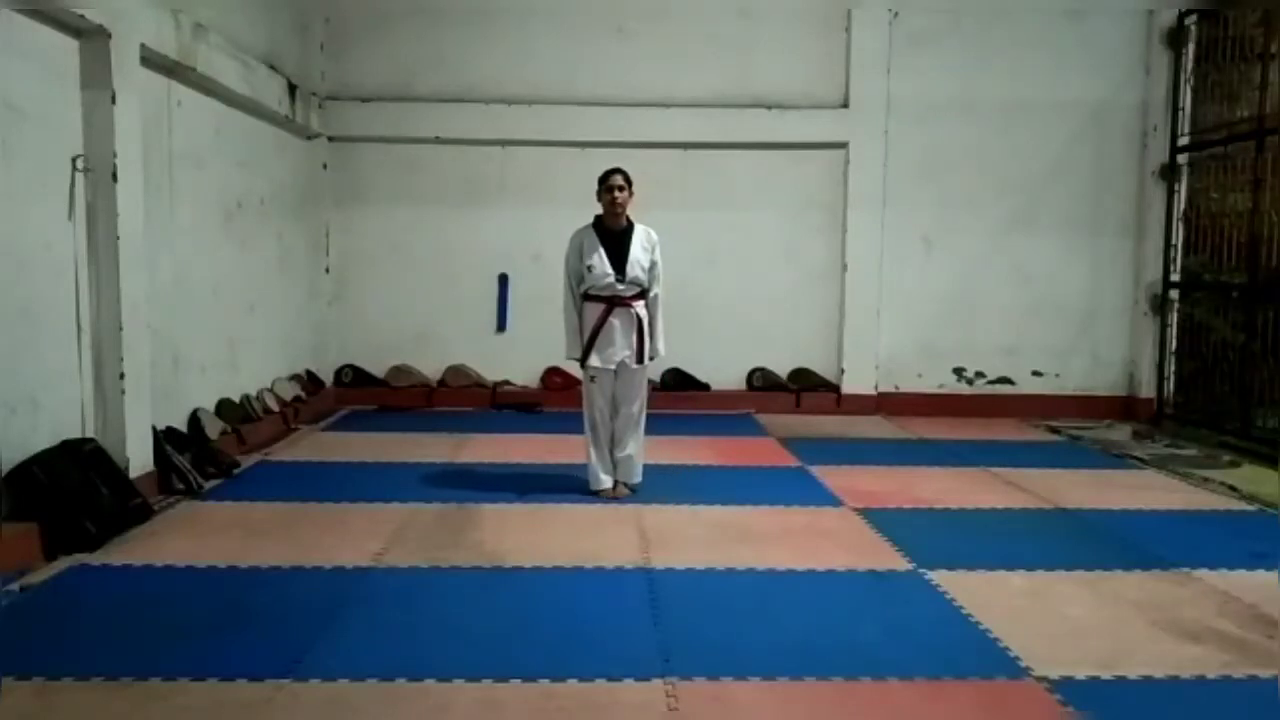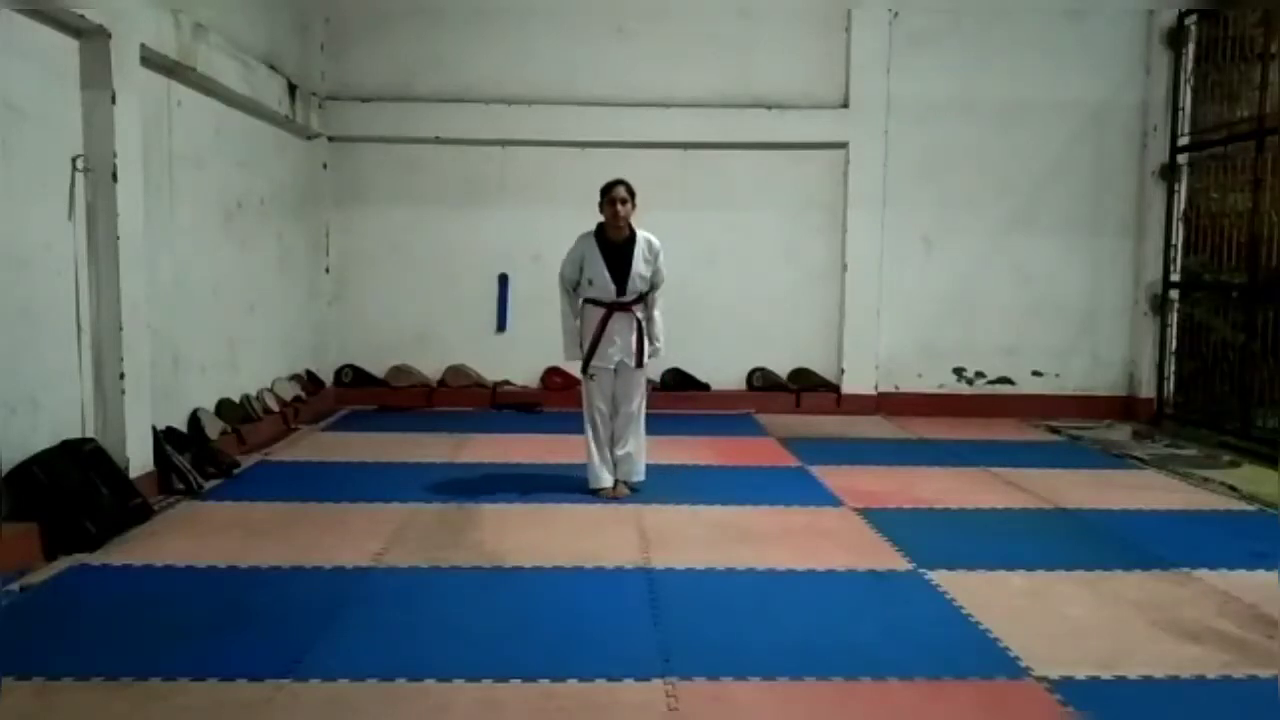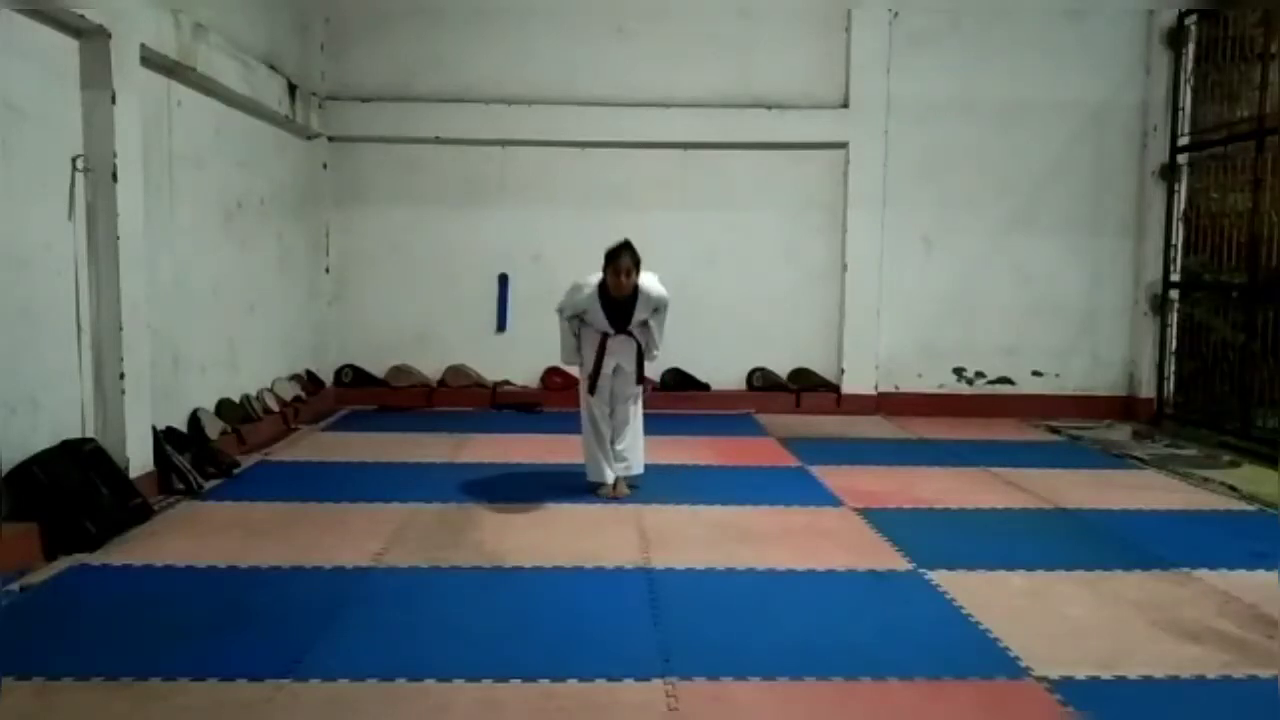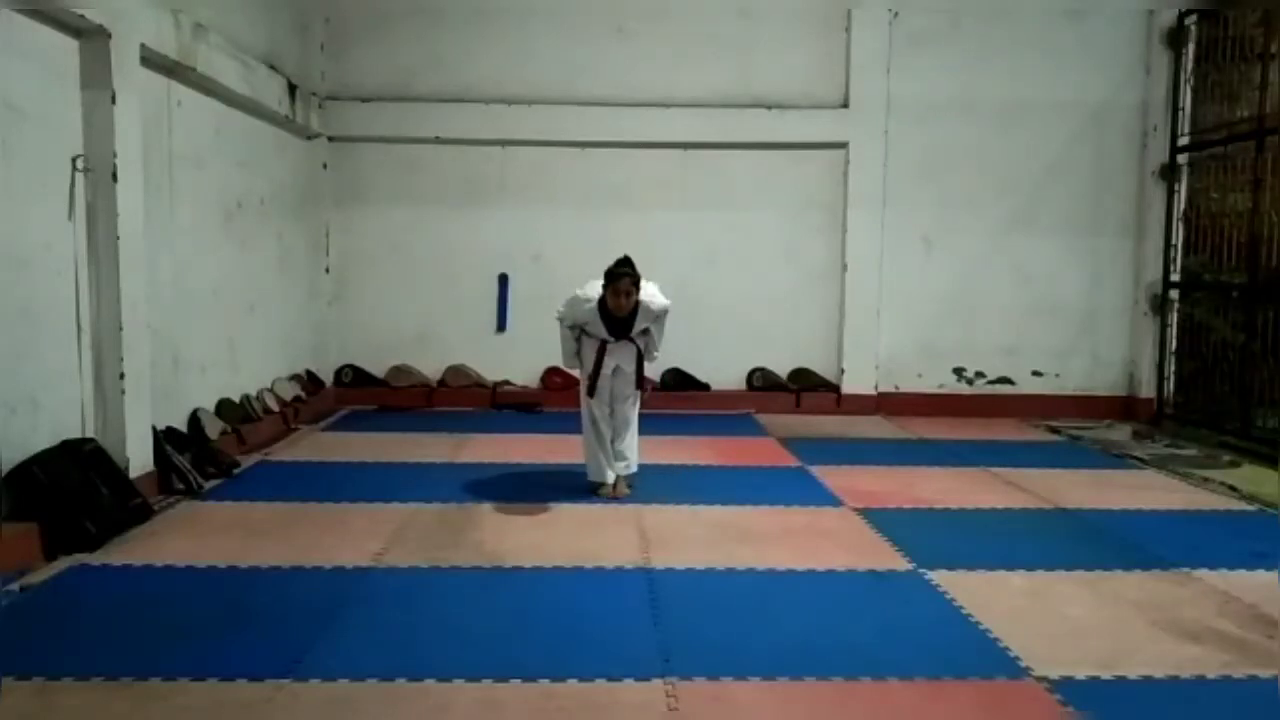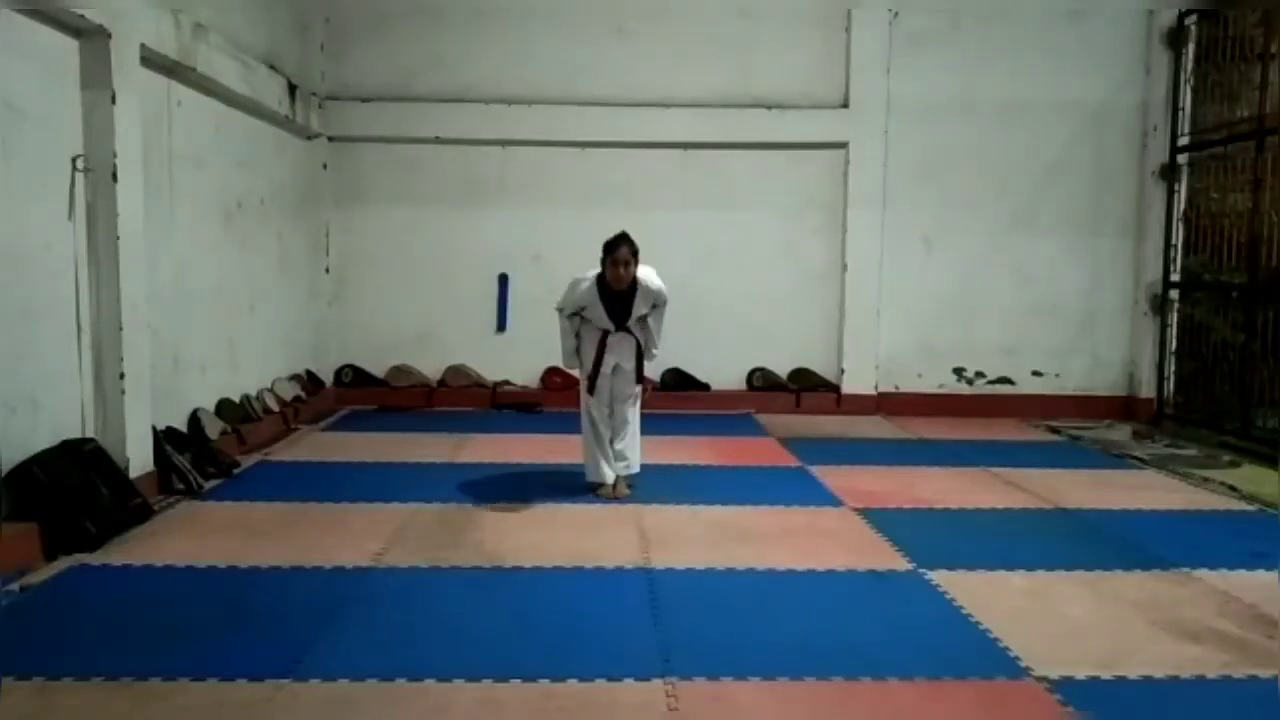
dt=0.3s
person 1, frame 1
left shoulder: (647, 237)
right shoulder: (582, 239)
left elbow: (654, 291)
right elbow: (571, 292)
left wrist: (655, 341)
right wrist: (575, 343)
left hip: (634, 327)
right hip: (597, 328)
left knee: (631, 408)
right knee: (598, 408)
left ankle: (625, 476)
right ankle: (603, 478)
person 1, frame 2
left shoulder: (649, 245)
right shoulder: (584, 245)
left elbow: (655, 289)
right elbow: (567, 287)
left wrist: (654, 334)
right wrist: (574, 339)
left hip: (633, 330)
right hip: (597, 331)
left knee: (631, 405)
right knee: (598, 407)
left ankle: (625, 474)
right ankle: (603, 477)
person 1, frame 3
left shoulder: (652, 291)
right shoulder: (584, 292)
left elbow: (660, 309)
right elbow: (565, 313)
left wrist: (651, 345)
right wrist: (572, 352)
left hip: (631, 345)
right hip: (596, 343)
left knee: (628, 406)
right knee: (597, 407)
left ankle: (622, 474)
right ankle: (604, 476)
person 1, frame 4
left shoulder: (652, 303)
right shoulder: (585, 303)
right elbow: (565, 320)
left wrist: (650, 347)
right wrist: (573, 356)
left hip: (630, 348)
right hip: (595, 348)
left knee: (626, 408)
right knee: (597, 408)
left ankle: (621, 474)
right ankle: (605, 476)
person 1, frame 5
left shoulder: (651, 285)
right shoulder: (584, 286)
left elbow: (659, 306)
right elbow: (564, 312)
left wrist: (650, 345)
right wrist: (572, 354)
left hip: (630, 343)
right hip: (595, 343)
left knee: (627, 406)
right knee: (597, 407)
left ankle: (622, 473)
right ankle: (604, 476)
